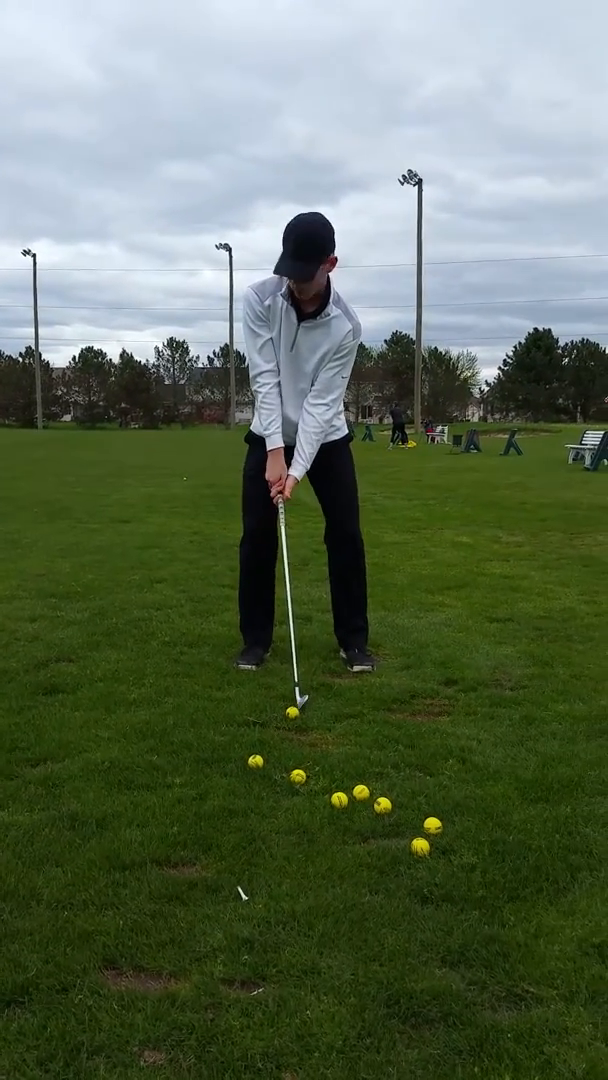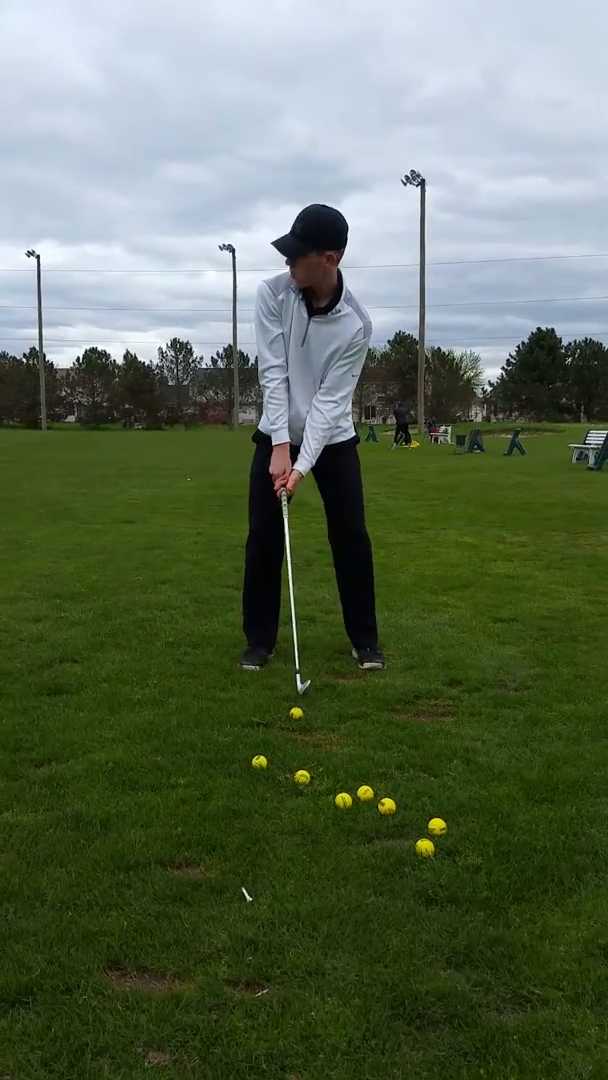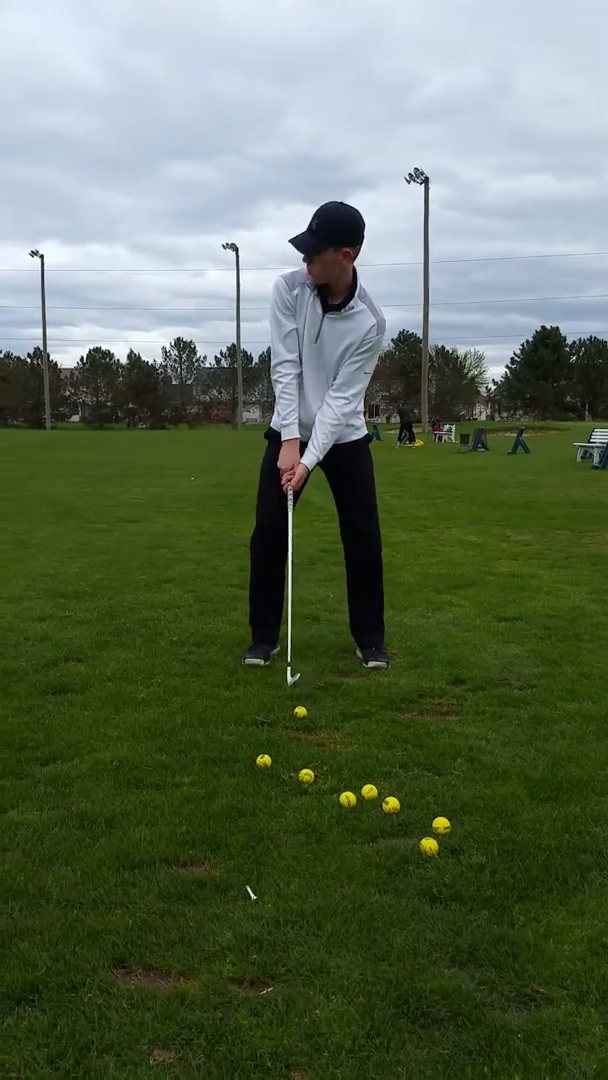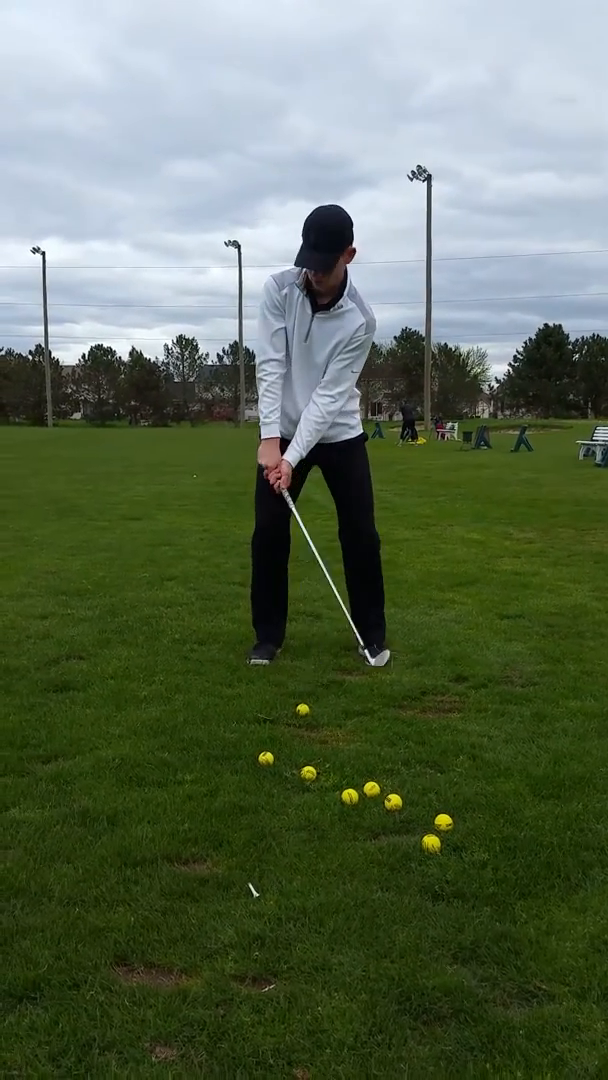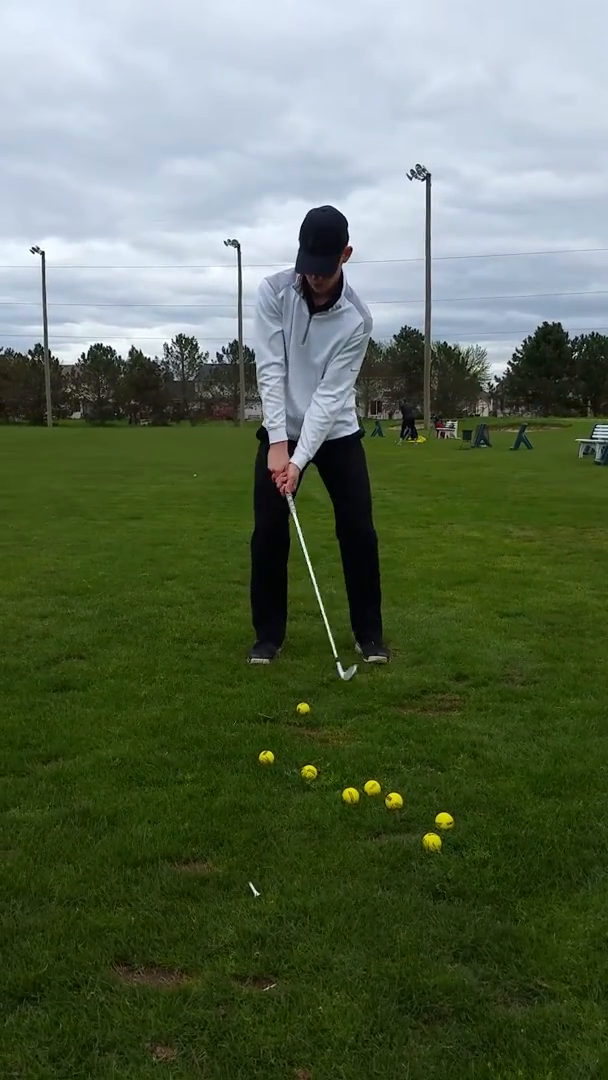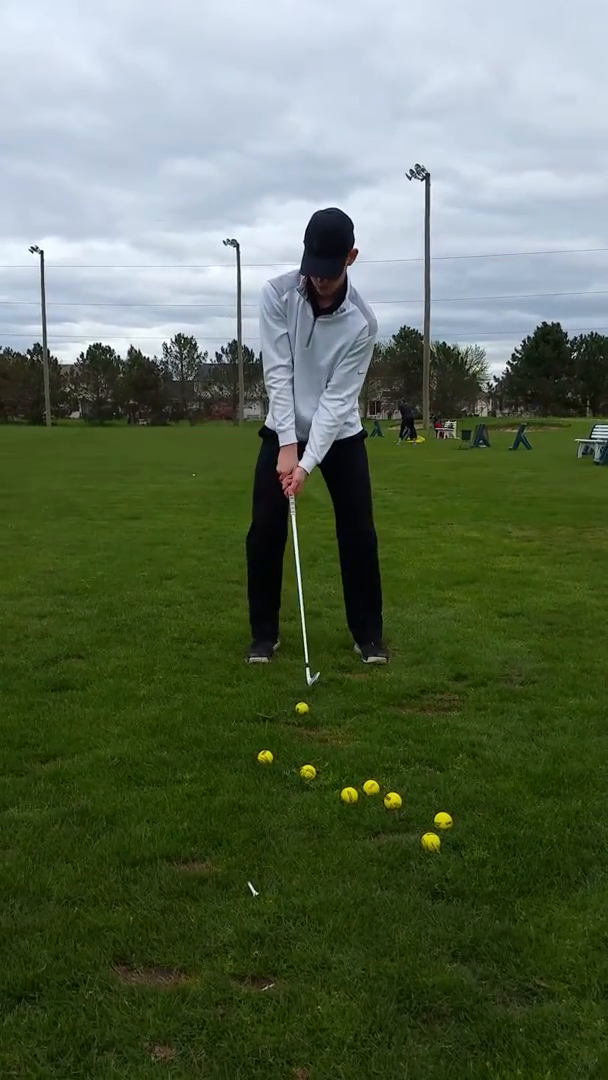
dt=0.2s
person 1, frame 1
left shoulder: (345, 326)
right shoulder: (259, 299)
left elbow: (322, 402)
right elbow: (264, 378)
left wrist: (297, 470)
right wrist: (276, 453)
left hip: (327, 439)
right hip: (270, 437)
left knee: (346, 535)
right knee: (257, 537)
left ankle: (353, 640)
right ankle: (256, 638)
person 1, frame 2
left shoulder: (355, 324)
right shoulder: (272, 294)
left elbow: (331, 400)
right elbow: (273, 374)
left wrist: (302, 466)
right wrist: (282, 447)
left hip: (333, 441)
right hip: (276, 436)
left knee: (351, 536)
right knee: (263, 537)
left ankle: (364, 639)
right ankle: (259, 639)
person 1, frame 3
left shoulder: (369, 322)
right shoulder: (288, 289)
left elbow: (342, 397)
right elbow: (286, 368)
left wrist: (309, 459)
right wrist: (289, 442)
left hip: (344, 439)
right hip: (288, 434)
left knee: (363, 537)
right knee: (268, 532)
left ankle: (370, 637)
right ankle: (264, 635)
person 1, frame 4
left shoulder: (360, 320)
right shoulder: (277, 290)
left elbow: (330, 395)
right elbow: (270, 368)
left wrist: (293, 456)
right wrist: (269, 440)
left hip: (340, 436)
right hip: (283, 432)
left knee: (361, 534)
right knee: (269, 533)
left ankle: (371, 633)
right ankle: (268, 634)
person 1, frame 5
left shoulder: (357, 319)
right shoulder: (274, 292)
left elbow: (331, 395)
right elbow: (270, 371)
left wrist: (300, 460)
right wrist: (279, 444)
left hip: (337, 434)
right hip: (281, 432)
left knee: (358, 531)
right knee: (268, 532)
left ankle: (368, 632)
right ankle: (268, 633)
person 1, frame 6
left shoulder: (362, 322)
right shoulder: (277, 294)
left elbow: (338, 398)
right elbow: (278, 375)
left wrist: (308, 463)
right wrist: (288, 446)
left hip: (341, 436)
right hip: (284, 431)
left knee: (358, 532)
right knee: (265, 530)
left ankle: (368, 632)
right ankle: (264, 632)
